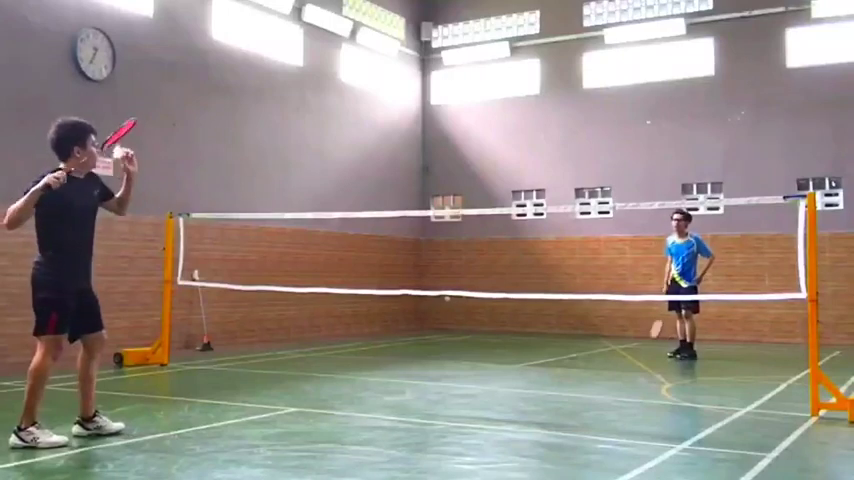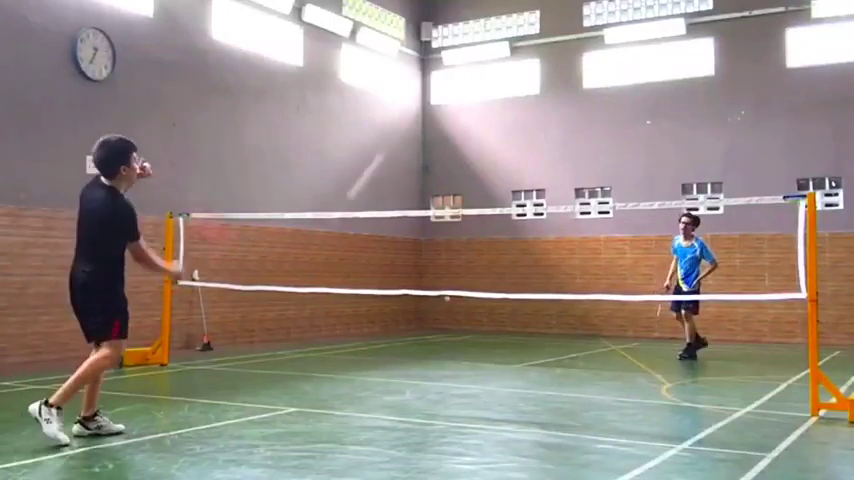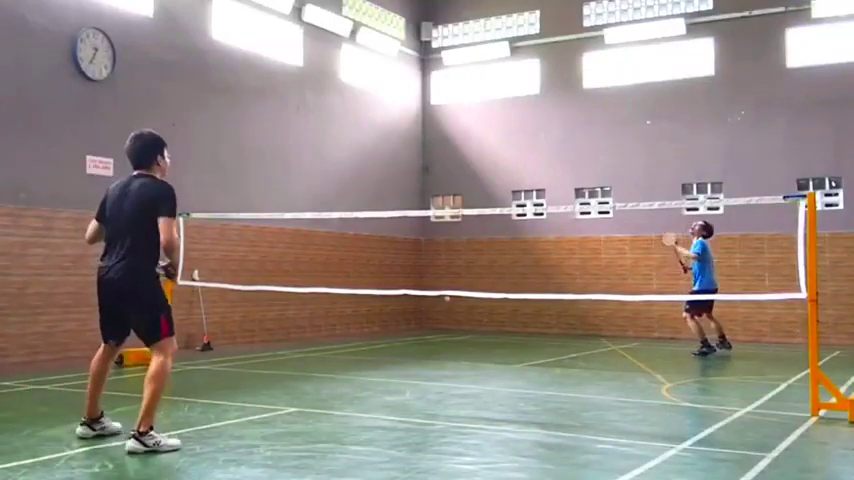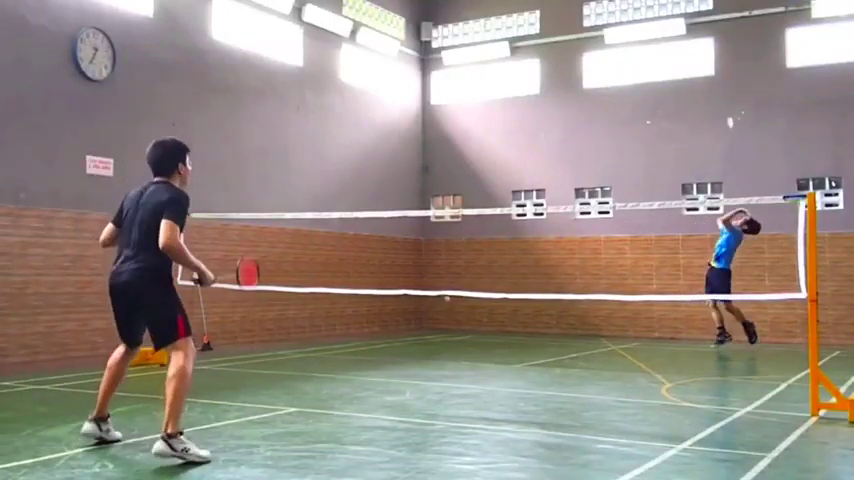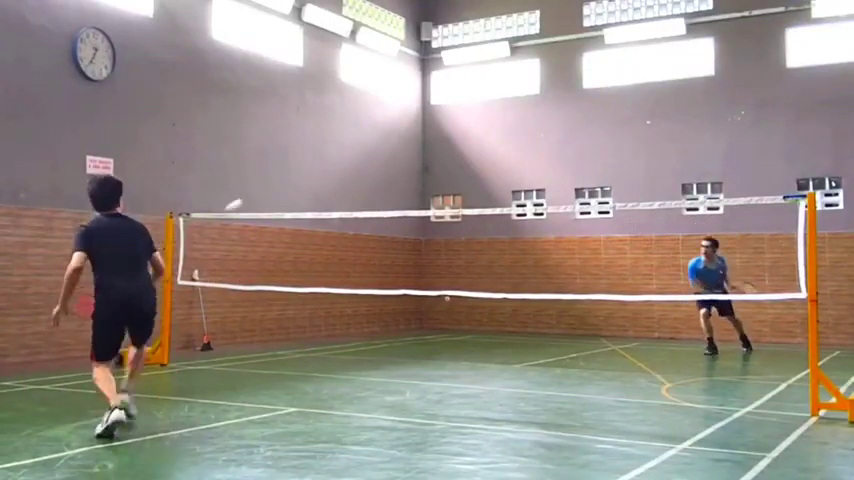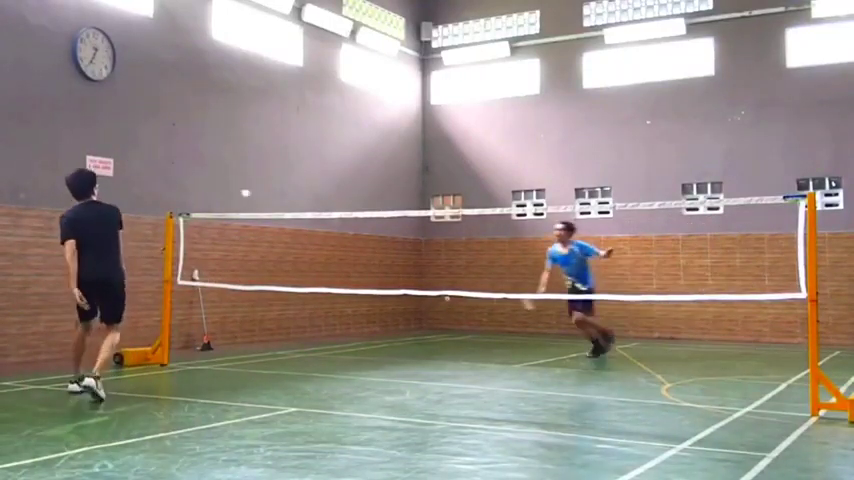
dt=0.7s
person 1, frame 1
left shoulder: (90, 182)
right shoulder: (50, 183)
left elbow: (120, 208)
right elbow: (10, 221)
left wrist: (130, 176)
right wrist: (38, 189)
left hip: (80, 280)
right hip: (53, 279)
left knee: (95, 342)
right knee: (50, 347)
left ankle: (88, 417)
right ankle: (25, 428)
person 1, frame 2
left shoulder: (93, 187)
right shoulder: (120, 209)
right elbow: (140, 256)
left wrist: (134, 179)
right wrist: (169, 269)
left hip: (83, 281)
right hip: (103, 285)
left knee: (103, 346)
right knee: (111, 351)
left ankle: (89, 417)
right ankle: (52, 405)
person 1, frame 3
left shoulder: (114, 190)
right shoulder: (162, 190)
left elbow: (91, 236)
right elbow: (168, 240)
right wrist: (173, 261)
left hip: (108, 277)
right hip: (139, 279)
left knee: (110, 346)
right knee: (164, 349)
left ankle: (92, 419)
right ankle: (143, 433)
person 1, frame 4
left shoulder: (134, 195)
right shoulder: (175, 197)
left elbow: (105, 239)
right elbow: (169, 244)
right wrist: (202, 270)
left hip: (120, 281)
right hip: (151, 282)
left knee: (129, 347)
right knee: (183, 351)
left ankle: (98, 419)
right ankle: (171, 436)
person 1, frame 5
left shoulder: (88, 231)
right shoulder: (139, 228)
left elbow: (75, 267)
right elbow: (159, 268)
left wrist: (61, 305)
left hip: (109, 302)
right hip: (143, 300)
left knee: (100, 366)
right knee: (137, 346)
left ankle: (115, 407)
right ankle: (126, 393)
person 1, frame 6
left shoulder: (68, 217)
right shoulder: (112, 212)
left elbow: (71, 251)
left wrist: (74, 287)
left hip: (87, 279)
right hip: (113, 278)
left knee: (84, 327)
right knee: (113, 330)
left ankle: (76, 378)
right ankle: (93, 375)
person 2, frame 1
left shoulder: (695, 240)
right shoulder: (669, 240)
left elbow: (711, 257)
left wrist: (701, 275)
right wrist: (666, 283)
left hip: (689, 283)
right hip: (674, 282)
left knee: (687, 314)
right knee: (679, 315)
left ankle: (690, 349)
right ankle: (682, 346)
person 2, frame 2
left shoulder: (699, 244)
right shoulder: (676, 241)
left elbow: (714, 264)
left wrist: (699, 279)
right wrist: (668, 279)
left hip: (691, 286)
right hip: (679, 284)
left knee: (686, 314)
right knee: (678, 315)
left ankle: (690, 349)
right ankle: (698, 339)
person 2, frame 3
left shoulder: (700, 243)
right shoulder: (698, 243)
left elbow: (693, 256)
left wrist: (678, 248)
right wrist: (691, 268)
left hip: (702, 287)
right hip: (709, 286)
left knee: (688, 315)
right knee: (709, 315)
left ankle: (706, 345)
right ankle: (723, 341)
person 2, frame 4
left shoulder: (737, 233)
right shoulder: (730, 230)
left elbow: (724, 220)
left wrist: (737, 211)
left hip: (721, 271)
right hip: (713, 270)
left knee: (727, 305)
right knee: (712, 304)
left ankle: (748, 326)
right ankle: (722, 333)
person 2, frame 5
left shoulder: (720, 260)
right shoulder: (694, 264)
left elbow: (725, 274)
right elbow: (694, 285)
left wrist: (729, 286)
right wrist: (710, 293)
left hip: (720, 292)
right hip: (704, 294)
left knee: (732, 318)
right knee: (704, 313)
left ankle: (744, 340)
right ankle: (711, 344)
person 2, frame 6
left shoulder: (579, 247)
right shoulder: (553, 251)
left elbow: (601, 254)
right elbow: (547, 271)
left wrist: (606, 253)
right wrist: (542, 288)
left hip: (585, 287)
right hip: (572, 287)
left knee: (580, 318)
right knee: (577, 320)
left ankle: (606, 334)
right ankle: (597, 345)
